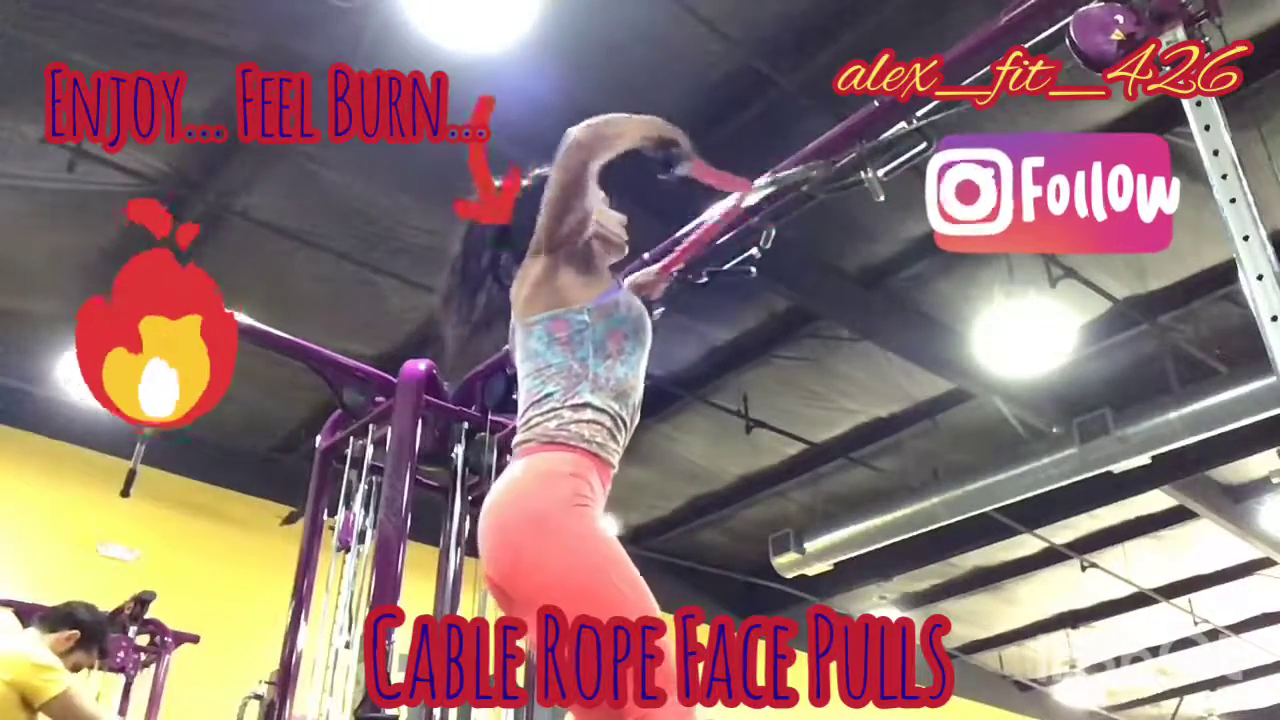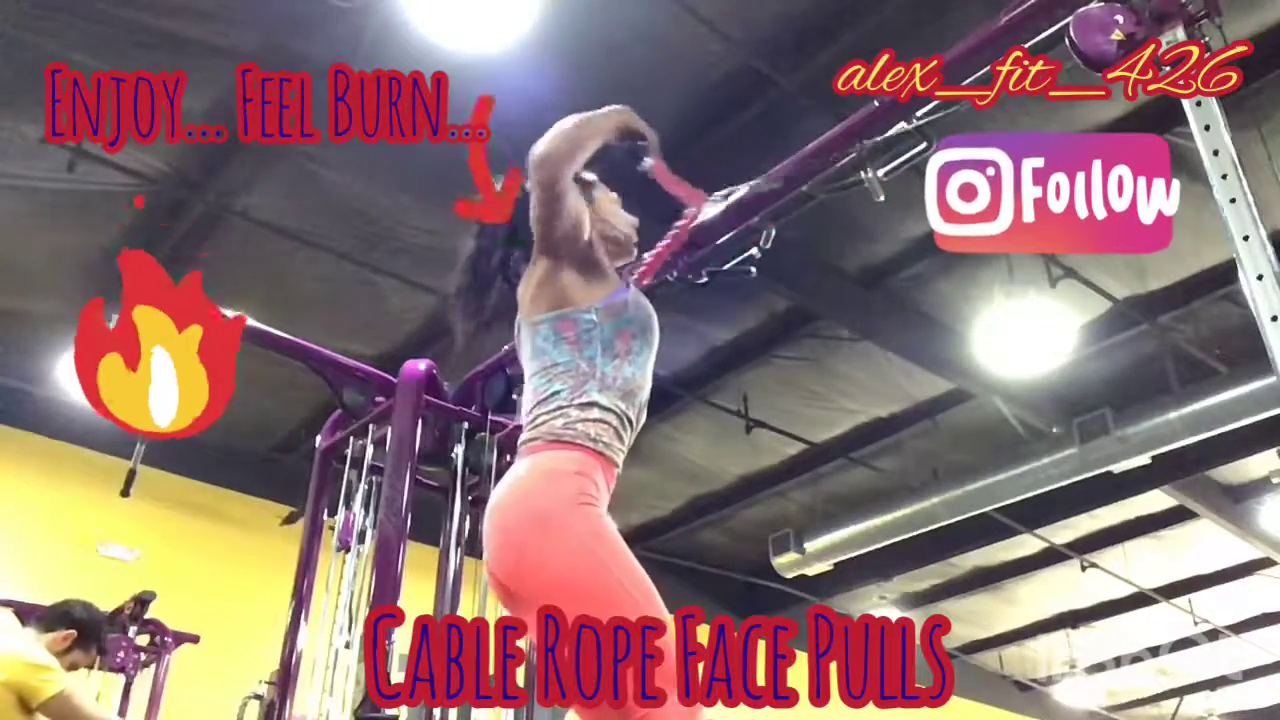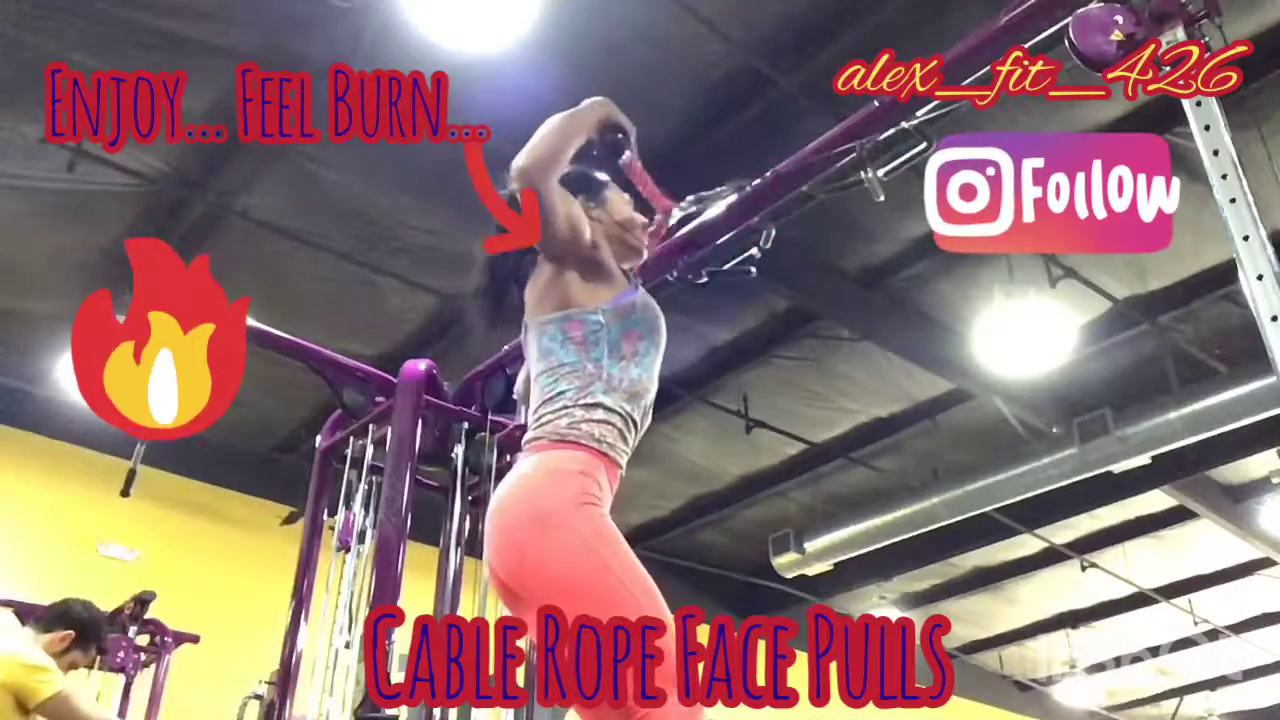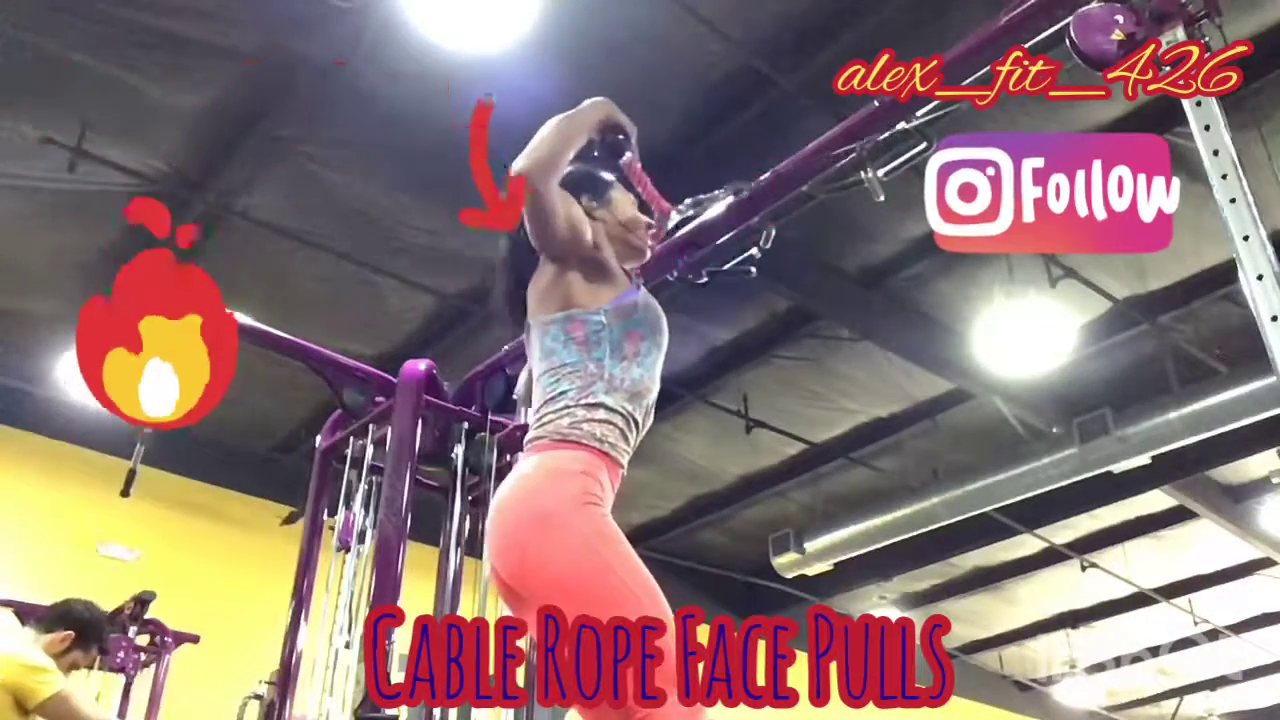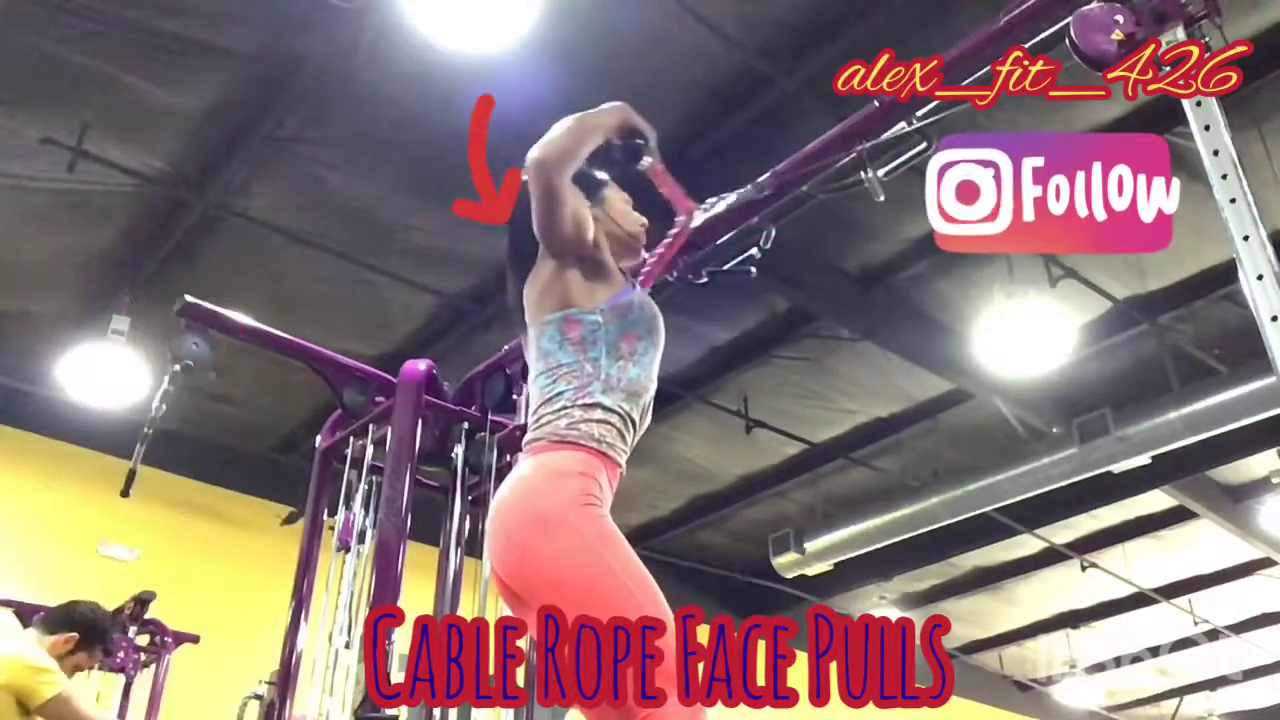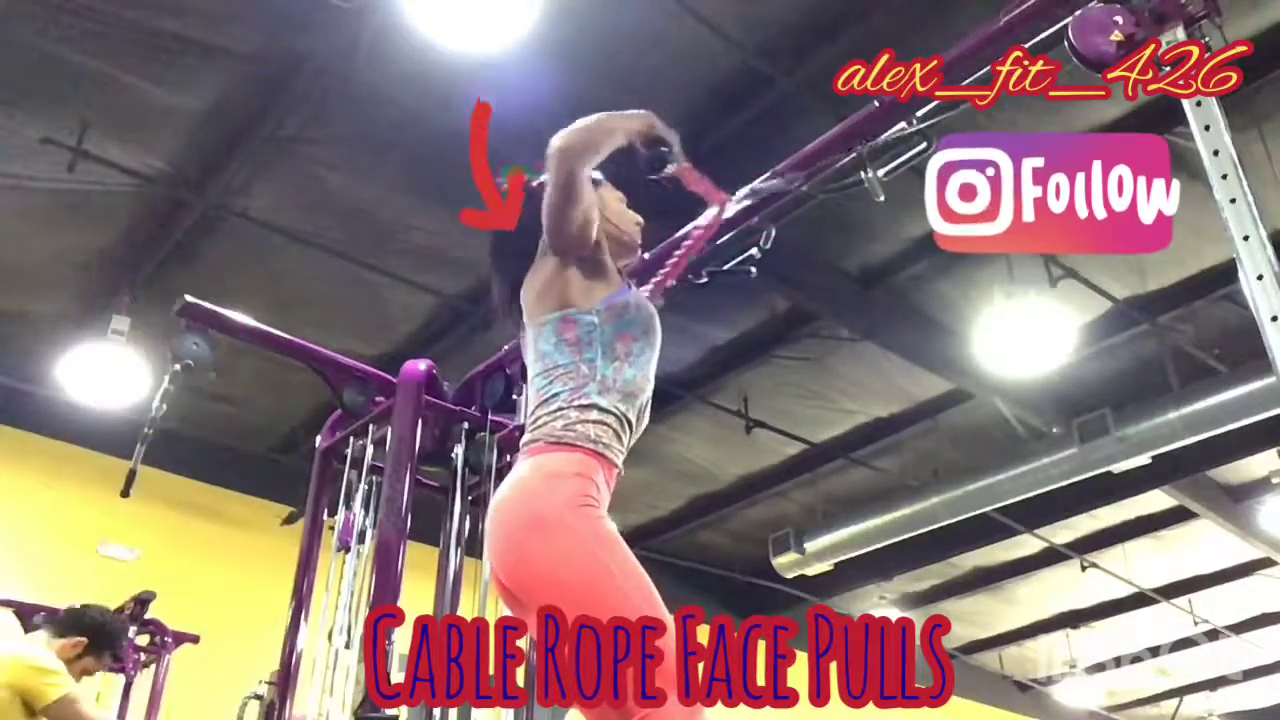
dt=0.1s
person 1, frame 1
left shoulder: (557, 293)
right shoulder: (563, 250)
right elbow: (583, 146)
left wrist: (631, 293)
right wrist: (654, 130)
left hip: (530, 513)
right hip: (546, 503)
person 1, frame 2
left shoulder: (569, 292)
right shoulder: (566, 251)
right elbow: (549, 161)
left wrist: (621, 297)
right wrist: (616, 120)
left hip: (540, 511)
right hip: (553, 501)
person 1, frame 3
left shoulder: (564, 295)
right shoulder: (574, 254)
right elbow: (531, 171)
right wrist: (593, 114)
left hip: (539, 511)
right hip: (553, 501)
person 1, frame 4
left shoulder: (576, 294)
right shoulder: (575, 256)
right elbow: (530, 175)
right wrist: (591, 114)
left hip: (540, 510)
right hip: (556, 501)
person 1, frame 5
left shoulder: (571, 291)
right shoulder: (573, 251)
right elbow: (545, 165)
right wrist: (615, 117)
left hip: (540, 511)
right hip: (554, 500)
person 1, frame 6
left shoulder: (575, 290)
right shoulder: (571, 250)
right elbow: (567, 153)
left wrist: (624, 306)
right wrist: (637, 122)
left hip: (541, 512)
right hip: (552, 501)
